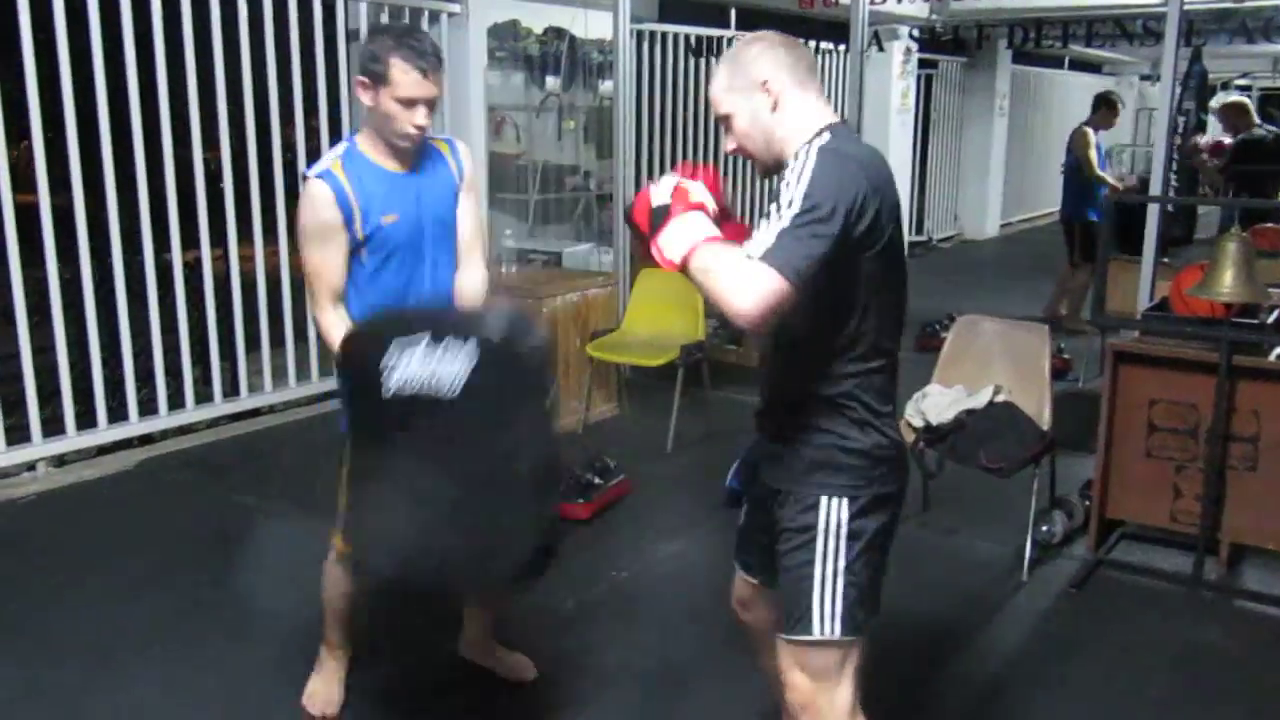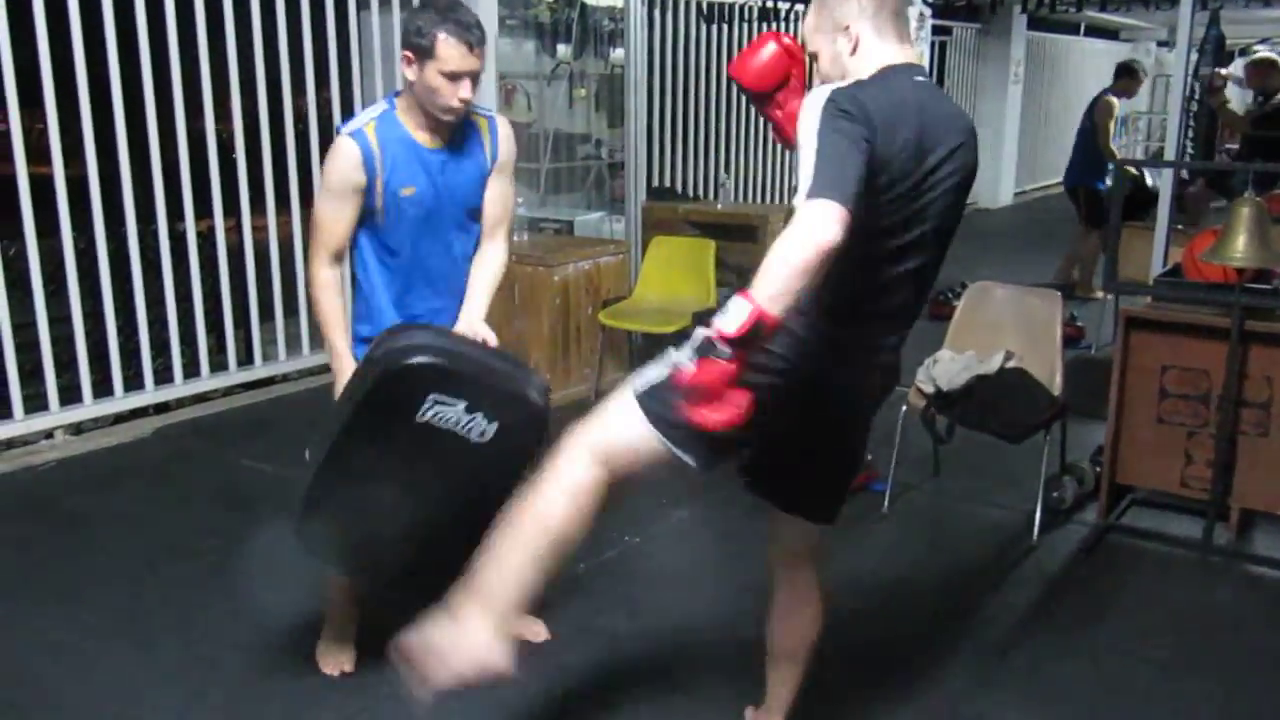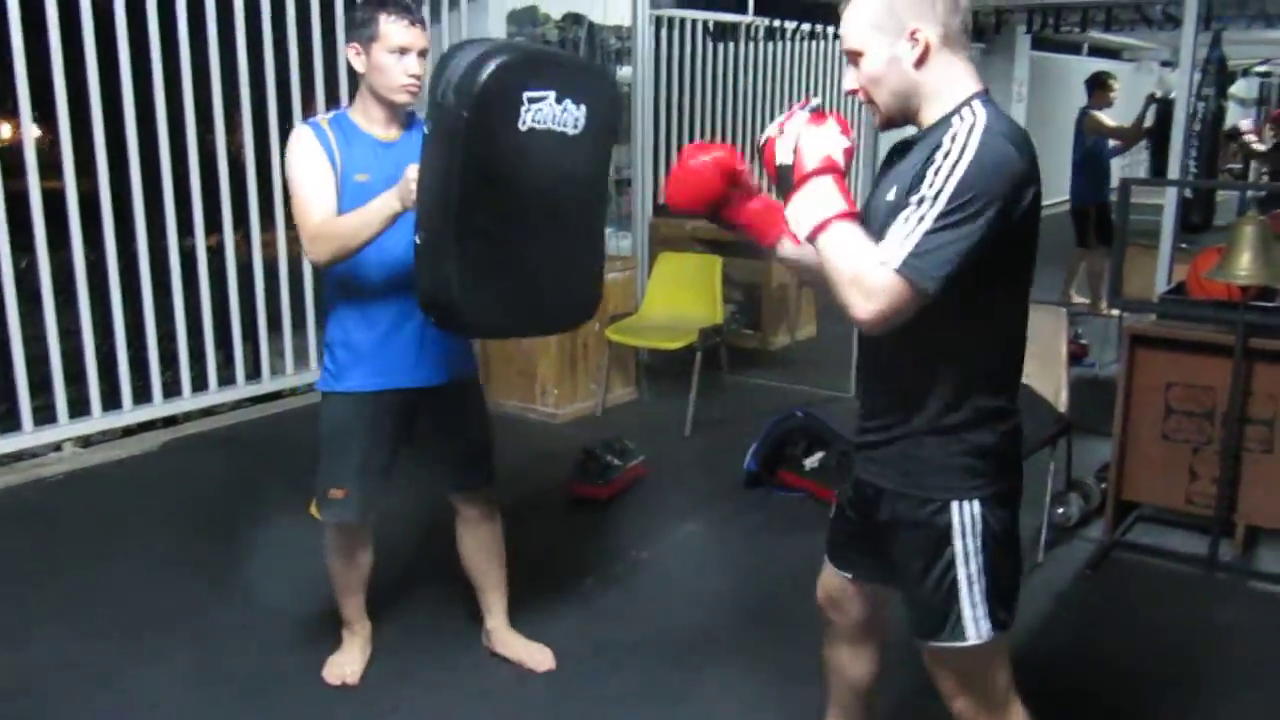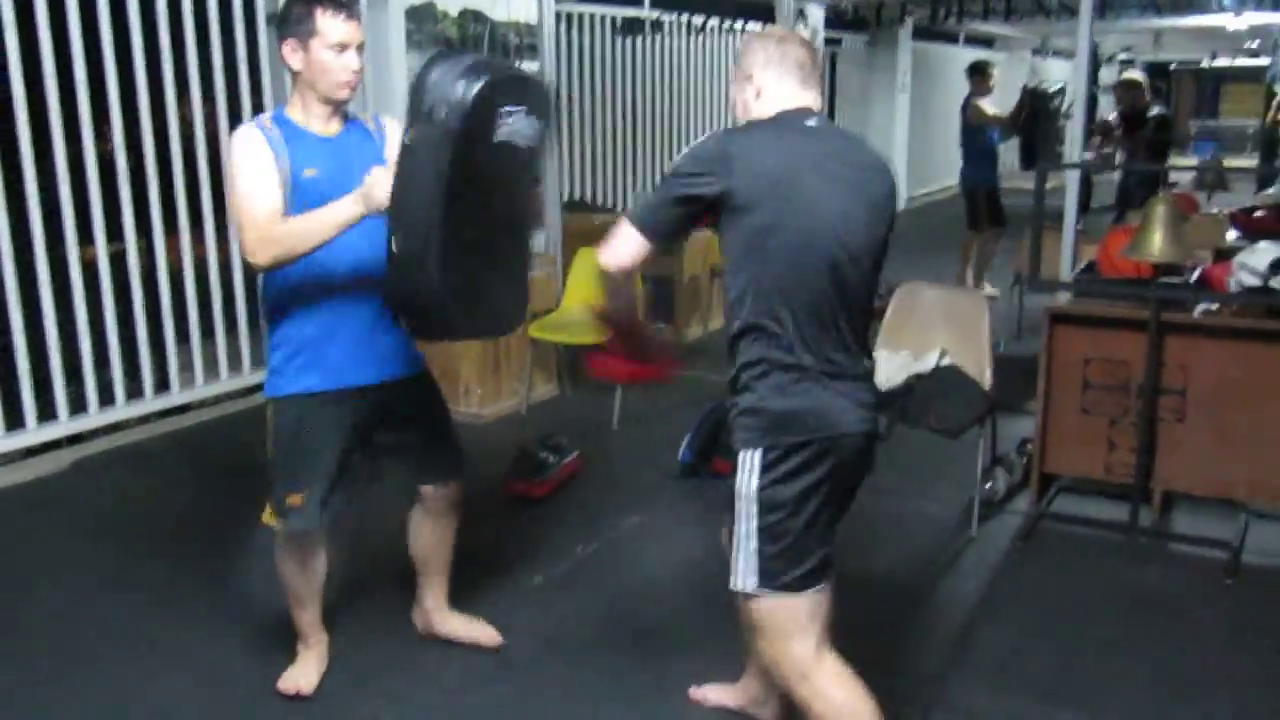
dt=0.7s
person 1, frame 1
left shoulder: (828, 168)
right shoulder: (823, 165)
left elbow: (750, 300)
right elbow: (769, 280)
left wrist: (685, 227)
right wrist: (712, 241)
left hip: (838, 469)
right hip: (793, 450)
right knee: (754, 602)
person 1, frame 2
left shoulder: (845, 105)
right shoulder: (958, 127)
left elbow: (819, 228)
left wrist: (732, 333)
right wrist: (796, 108)
left hip: (782, 357)
right hip: (853, 381)
left knee: (589, 451)
right knee: (797, 560)
left ankle: (478, 624)
person 1, frame 3
left shoulder: (981, 149)
right shoulder: (921, 149)
left elbow: (873, 298)
right elbow: (839, 260)
left wrist: (812, 183)
right wrist: (741, 205)
left hip: (948, 469)
right hip: (885, 451)
right knee: (844, 606)
person 1, frame 4
left shoulder: (725, 154)
right shoulder: (873, 168)
left elbow: (616, 258)
left wrist: (625, 330)
left hip: (784, 420)
right hip: (848, 413)
left knee: (794, 649)
right knee: (755, 555)
person 2, frame 1
left shoulder: (454, 159)
right shoulder: (330, 186)
left elbow: (470, 259)
right elbow: (328, 308)
right knee: (357, 543)
left ankle: (479, 637)
right ankle: (333, 655)
person 2, frame 2
left shoulder: (494, 135)
right shoulder: (359, 147)
left elbow: (494, 237)
right elbow: (324, 261)
left wrist: (474, 314)
right wrist: (344, 365)
left hip: (465, 346)
right ankle: (343, 617)
person 2, frame 3
right shoulder: (316, 141)
right elbow: (318, 246)
right wrist: (398, 199)
left hip: (444, 360)
right hip: (360, 369)
left knee: (476, 499)
right knee: (348, 514)
left ankle: (497, 626)
right ankle: (356, 630)
person 2, frame 4
left shoulder: (381, 134)
right shoulder: (257, 142)
right elbow: (262, 247)
right wrist: (362, 202)
left hip: (394, 357)
right hip: (309, 371)
left knee: (440, 486)
right knee: (299, 521)
left ankle: (432, 606)
right ankle: (311, 640)
person 3, frame 1
left shoulder: (1091, 135)
right shoulder: (1084, 133)
right elbow: (1094, 174)
left wrist: (1112, 188)
right wrist: (1118, 187)
left hip: (1082, 210)
right hip: (1080, 212)
left knee: (1076, 264)
right knee: (1086, 266)
left ankle: (1054, 308)
right ankle: (1072, 318)
person 3, frame 2
left shoulder: (1106, 100)
right shoulder: (1109, 102)
right elbow: (1106, 145)
left wrist: (1114, 172)
right wrist: (1127, 169)
left hip: (1084, 176)
right hip: (1086, 178)
left knee: (1090, 230)
right knee: (1097, 232)
left ankle: (1065, 273)
right ankle: (1085, 287)
person 3, frame 3
left shoulder: (1092, 117)
right shoulder: (1092, 118)
left elbow: (1110, 150)
right elbow: (1127, 134)
left wrist: (1142, 135)
right wrist: (1146, 106)
left hip: (1088, 194)
right hip: (1091, 196)
left knee: (1085, 248)
right knee: (1099, 248)
left ankle: (1067, 294)
right ankle: (1098, 304)
person 3, frame 4
left shoulder: (978, 105)
right shoulder: (975, 105)
left elbow: (1001, 131)
right elbow: (1006, 123)
right wrist: (1023, 98)
left hip: (979, 178)
right hip: (980, 179)
left knee: (977, 231)
right knee: (993, 229)
left ankle: (965, 276)
right ankle: (979, 283)
